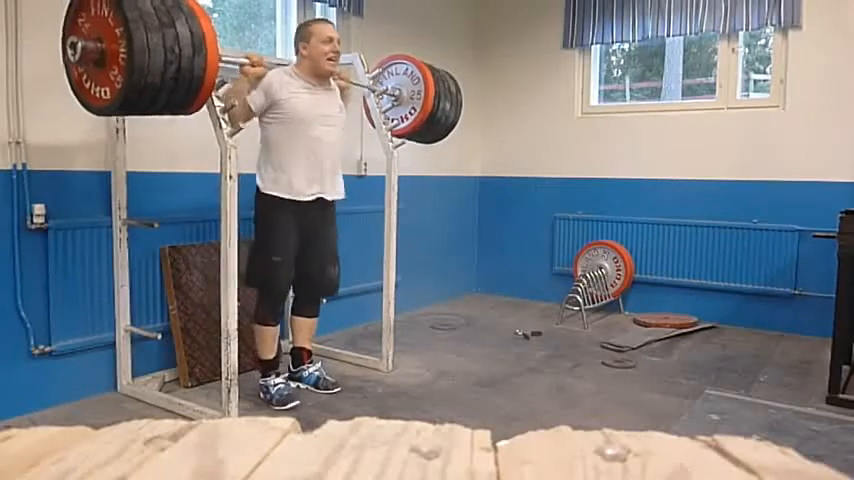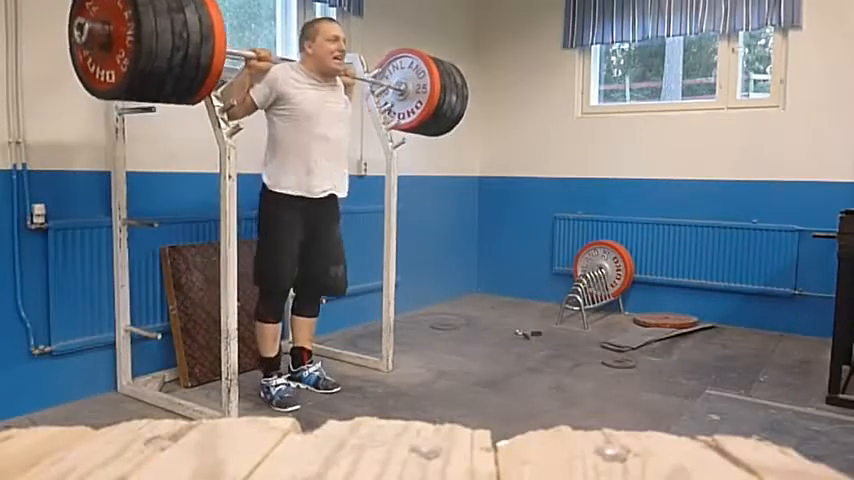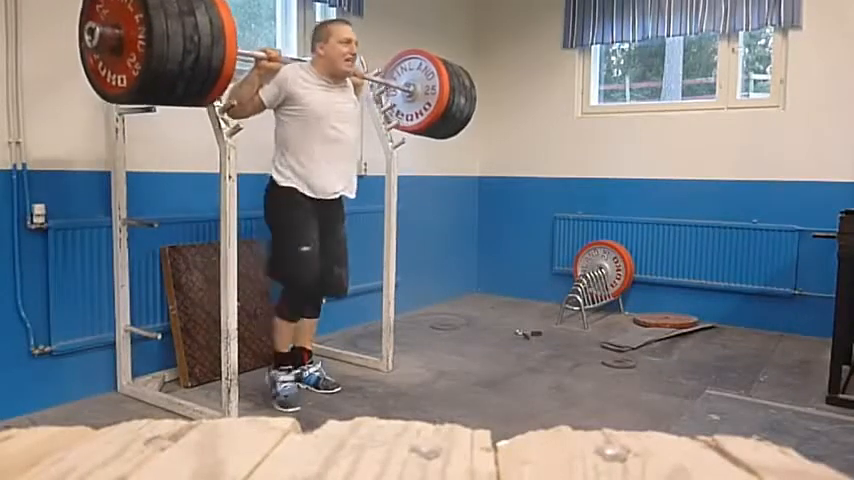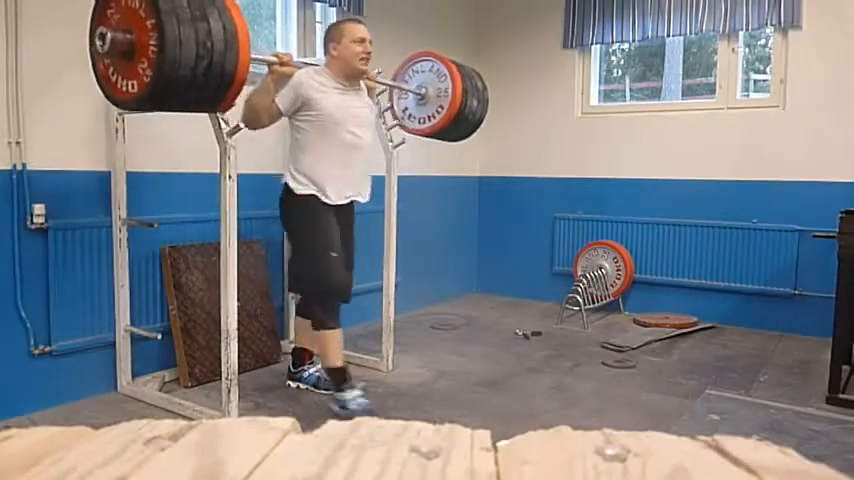
dt=0.2s
person 1, frame 1
left shoulder: (332, 91)
right shoulder: (275, 83)
right elbow: (227, 118)
left wrist: (343, 92)
right wrist: (246, 78)
left hip: (321, 202)
right hip: (280, 201)
left knee: (315, 286)
right knee: (274, 289)
left ankle: (302, 364)
right ankle: (270, 376)
person 1, frame 2
left shoulder: (339, 86)
right shoulder: (280, 77)
right elbow: (228, 110)
left wrist: (349, 86)
right wrist: (249, 72)
left hip: (326, 199)
right hip: (285, 198)
left knee: (315, 285)
right knee: (275, 287)
left ankle: (302, 363)
right ankle: (271, 376)
person 1, frame 3
left shoulder: (349, 87)
right shoulder: (290, 78)
right elbow: (236, 108)
right wrist: (260, 71)
left hip: (331, 199)
right hip: (293, 195)
left knee: (318, 284)
right knee: (299, 282)
left ankle: (303, 362)
right ankle: (280, 370)
person 1, frame 4
left shoulder: (362, 91)
right shoulder: (305, 82)
right elbow: (252, 118)
right wrist: (274, 77)
left hip: (342, 202)
right hip: (308, 201)
left knee: (321, 289)
right knee: (327, 287)
left ankle: (301, 364)
right ankle: (342, 387)
